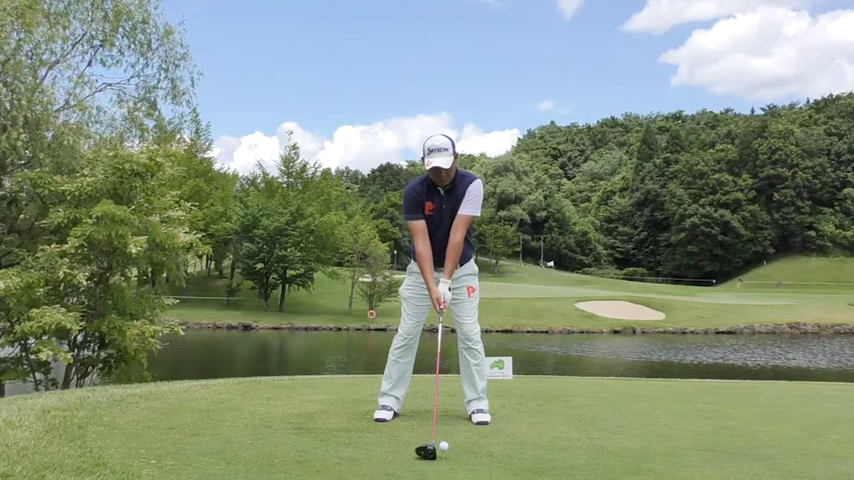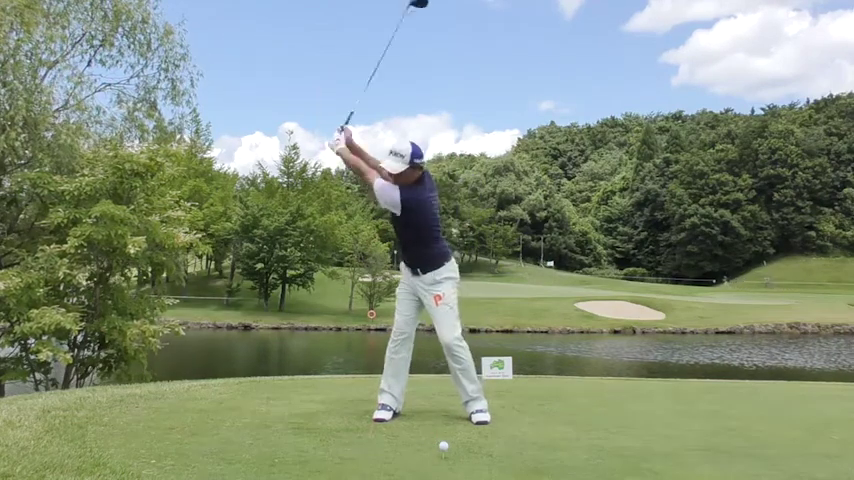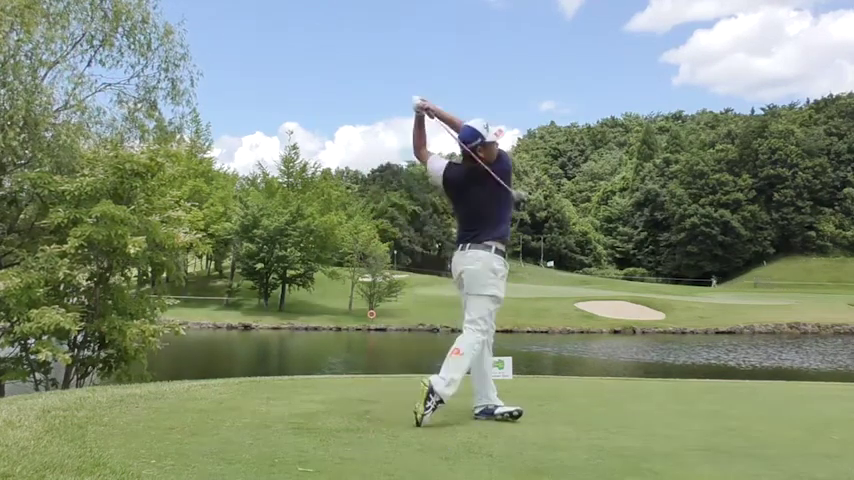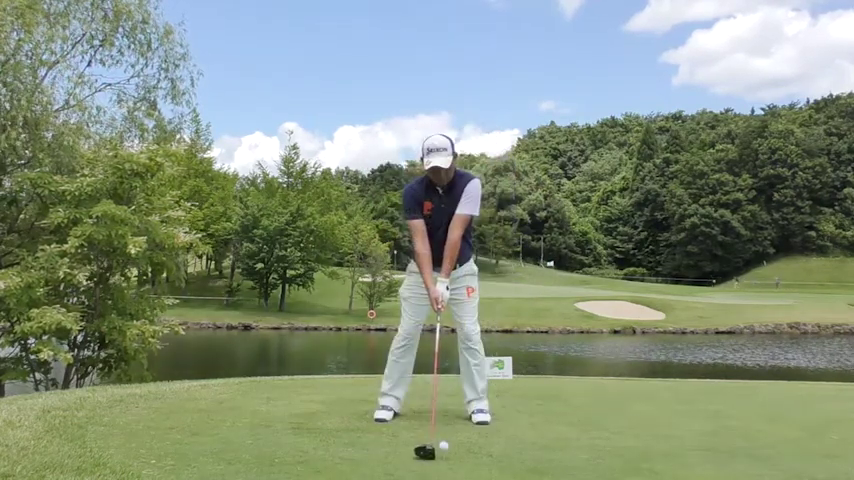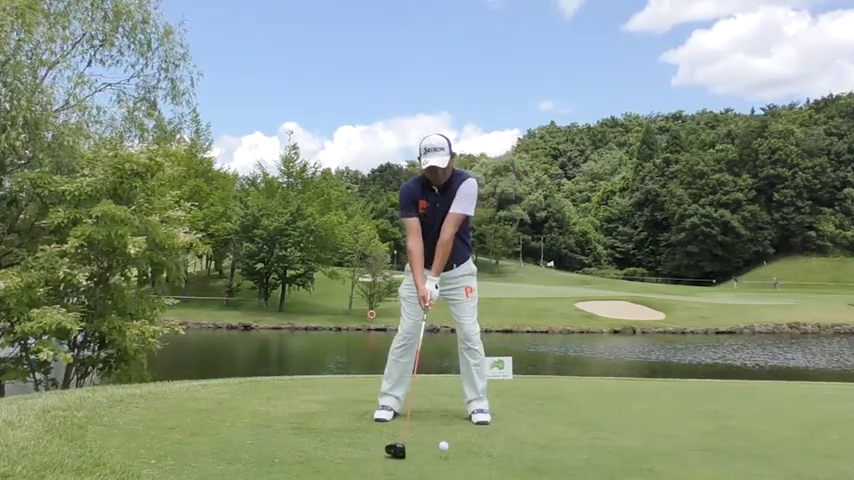
dt=1s
person 1, frame 1
left shoulder: (472, 184)
right shoulder: (414, 192)
left elbow: (457, 235)
right elbow: (421, 241)
left wrist: (446, 281)
right wrist: (431, 286)
left hip: (462, 270)
right hip: (421, 270)
left knee: (469, 334)
right knee: (406, 334)
left ankle: (477, 403)
right ankle: (389, 401)
person 1, frame 2
left shoulder: (401, 196)
right shoulder: (420, 177)
left elbow: (366, 171)
right elbow: (377, 169)
left wrist: (340, 150)
right wrist: (349, 146)
left hip: (436, 276)
right hip: (411, 272)
left knee: (450, 338)
right knee: (400, 335)
left ankle: (475, 403)
right ankle: (389, 401)
person 1, frame 3
left shoulder: (451, 174)
right shoulder: (502, 165)
left elbow: (420, 152)
right elbow: (478, 138)
left wrist: (420, 116)
right wrist: (439, 113)
left hip: (465, 256)
right hip: (487, 258)
left knee: (481, 331)
right knee: (476, 330)
left ankle: (486, 402)
right ankle: (439, 387)
person 1, frame 4
left shoulder: (470, 184)
right shoulder: (413, 192)
left elbow: (455, 234)
right elbow: (420, 241)
left wrist: (444, 280)
right wrist: (430, 285)
left hip: (460, 270)
right hip: (421, 270)
left knee: (469, 333)
right knee: (406, 333)
left ankle: (477, 403)
right ankle: (389, 401)
person 1, frame 5
left shoulder: (466, 184)
right shoulder: (410, 190)
left elbow: (448, 233)
right elbow: (414, 239)
left wrist: (434, 279)
right wrist: (420, 283)
left hip: (459, 270)
right hip: (419, 270)
left knee: (469, 333)
right knee: (406, 333)
left ankle: (477, 403)
right ankle: (389, 401)
